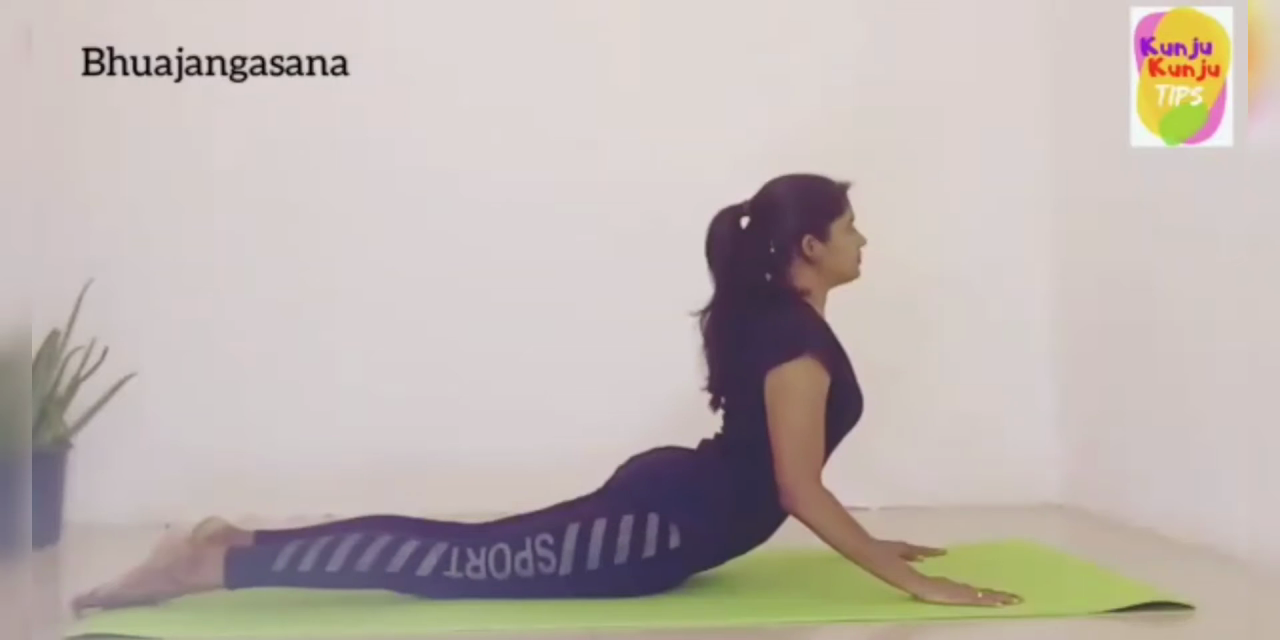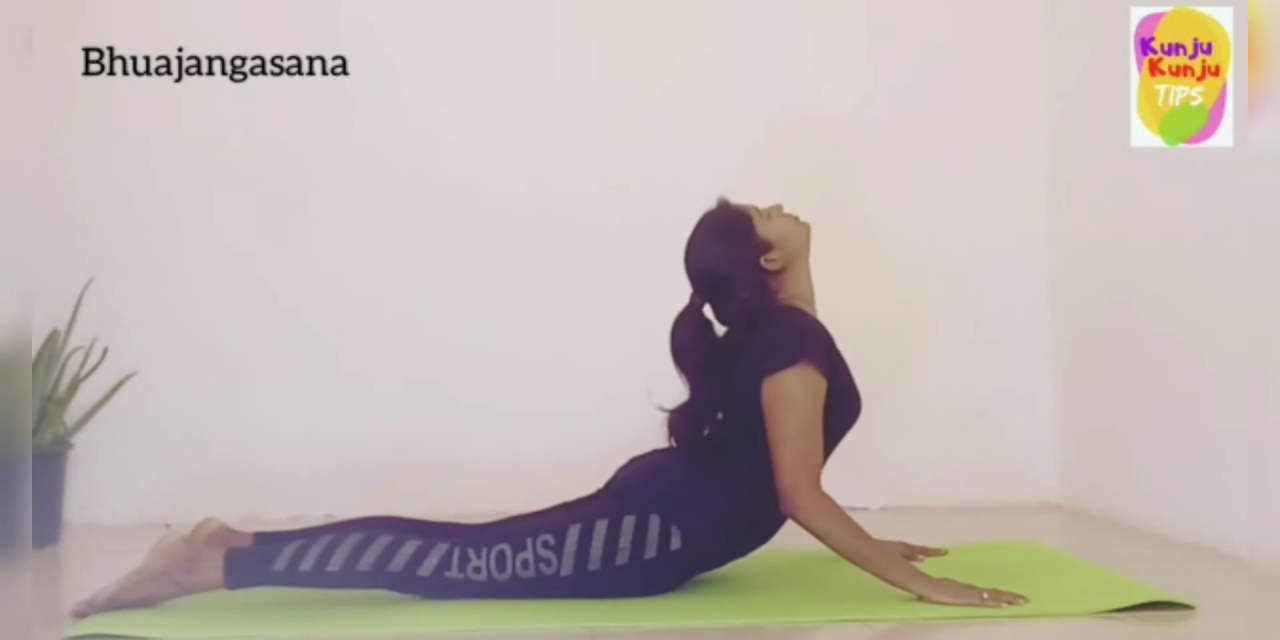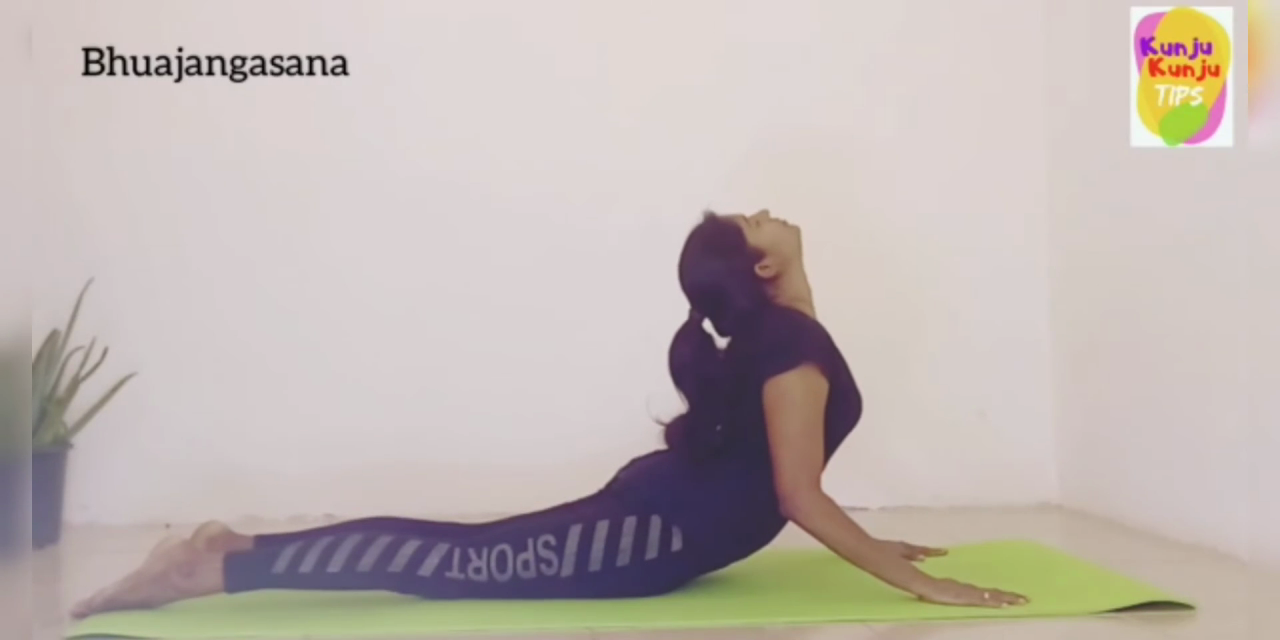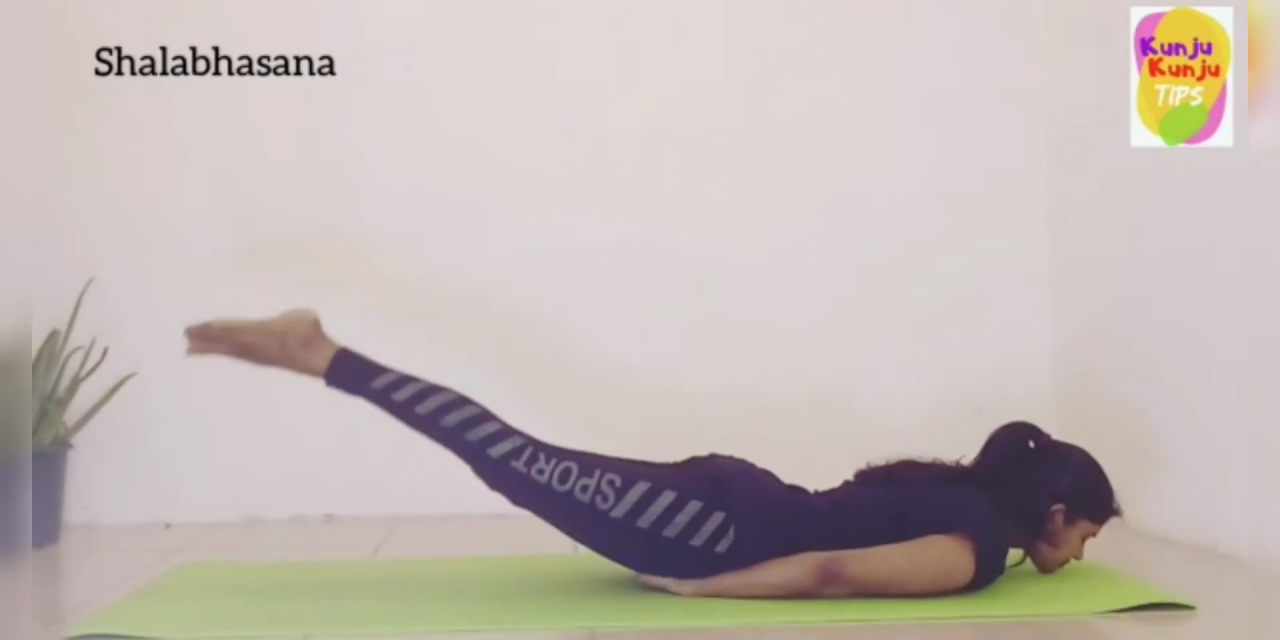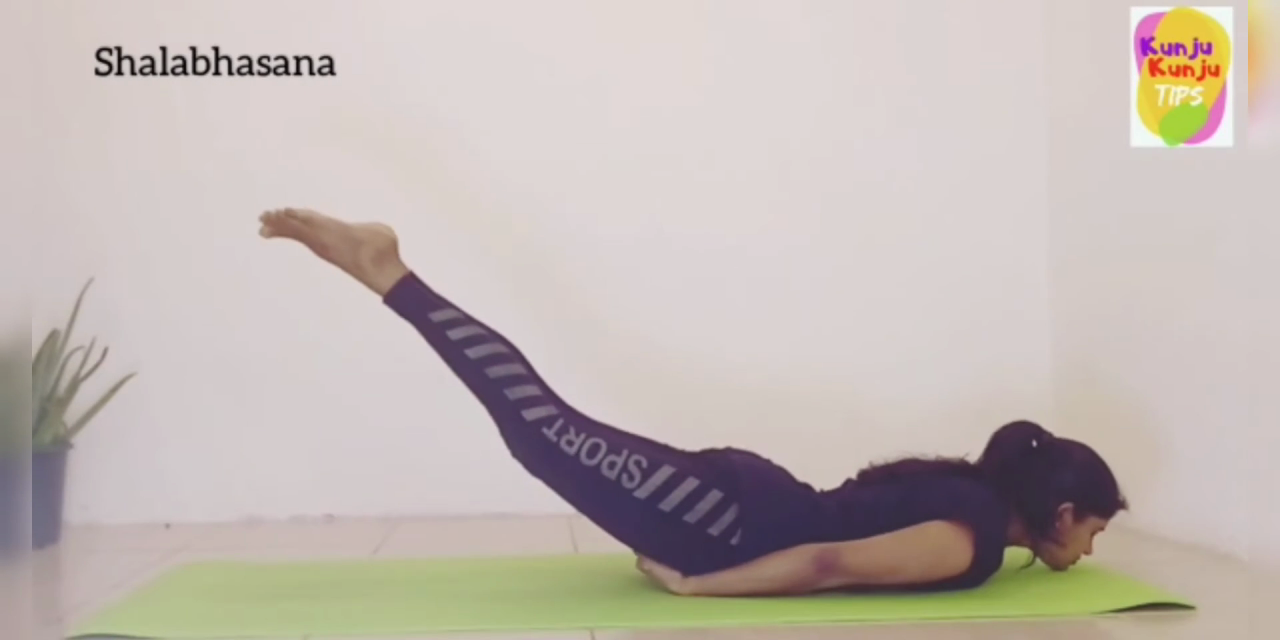
dt=1s
person 1, frame 1
left shoulder: (775, 319)
right shoulder: (800, 337)
left elbow: (786, 473)
right elbow: (800, 491)
left wrist: (868, 542)
right wrist: (909, 581)
left hip: (662, 498)
right hip: (664, 528)
left knee: (468, 545)
right knee: (463, 564)
left ankle: (241, 543)
right ankle: (211, 566)
person 1, frame 2
left shoulder: (771, 331)
right shoulder: (794, 344)
left elbow: (780, 478)
right elbow: (800, 496)
left wrist: (868, 544)
right wrist: (915, 582)
left hip: (659, 502)
right hip: (661, 529)
left knee: (462, 548)
right knee: (460, 566)
left ankle: (237, 545)
right ankle: (210, 568)
person 1, frame 3
left shoulder: (772, 333)
right shoulder: (794, 346)
left elbow: (781, 479)
right elbow: (801, 499)
left wrist: (876, 545)
right wrist: (917, 581)
left hip: (658, 506)
right hip: (658, 534)
left knee: (456, 546)
right knee: (455, 566)
left ankle: (235, 547)
right ankle: (205, 571)
person 1, frame 4
left shoulder: (971, 497)
right shoulder: (977, 548)
right elbow: (832, 570)
right wrist: (697, 589)
left hip: (727, 503)
right hip: (720, 528)
left knee: (521, 463)
right knee: (514, 460)
left ankle: (317, 348)
right ankle: (314, 352)
person 1, frame 5
left shoulder: (971, 490)
right shoulder: (976, 541)
right elbow: (829, 565)
right wrist: (693, 585)
left hip: (742, 497)
right hip: (731, 525)
left knee: (553, 429)
right knee: (544, 428)
left ankle: (389, 272)
right ankle: (387, 275)
